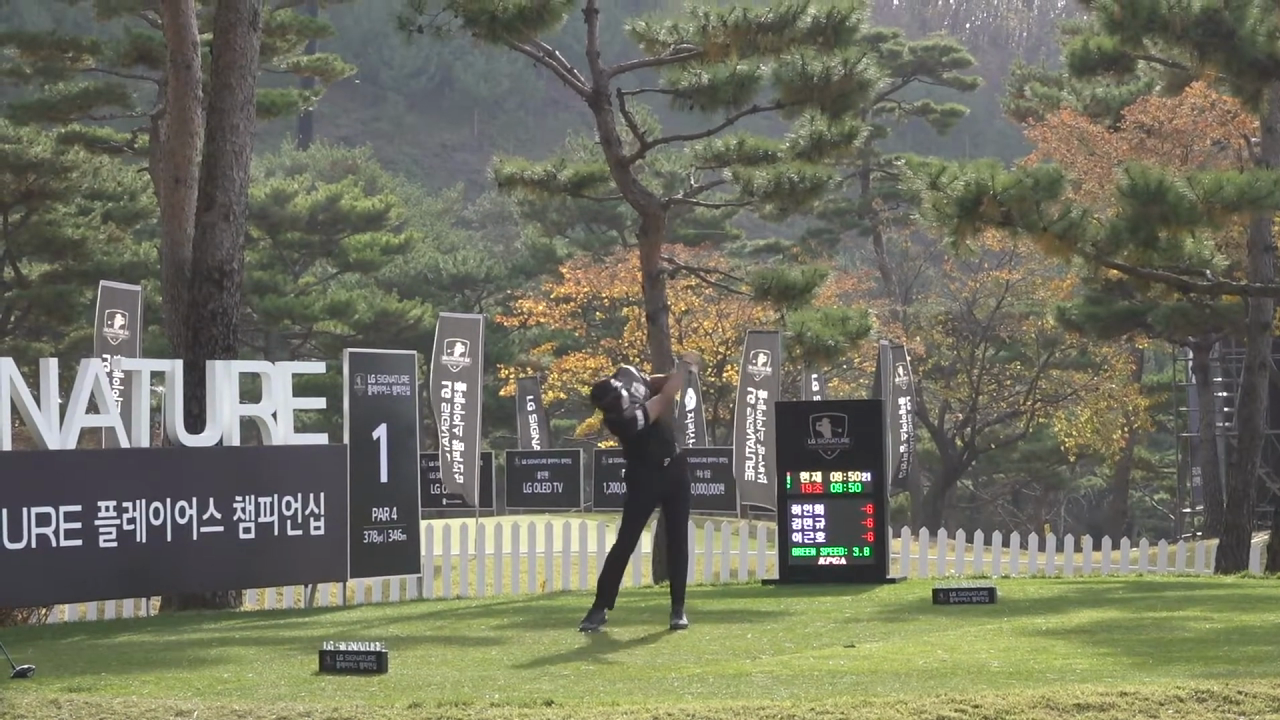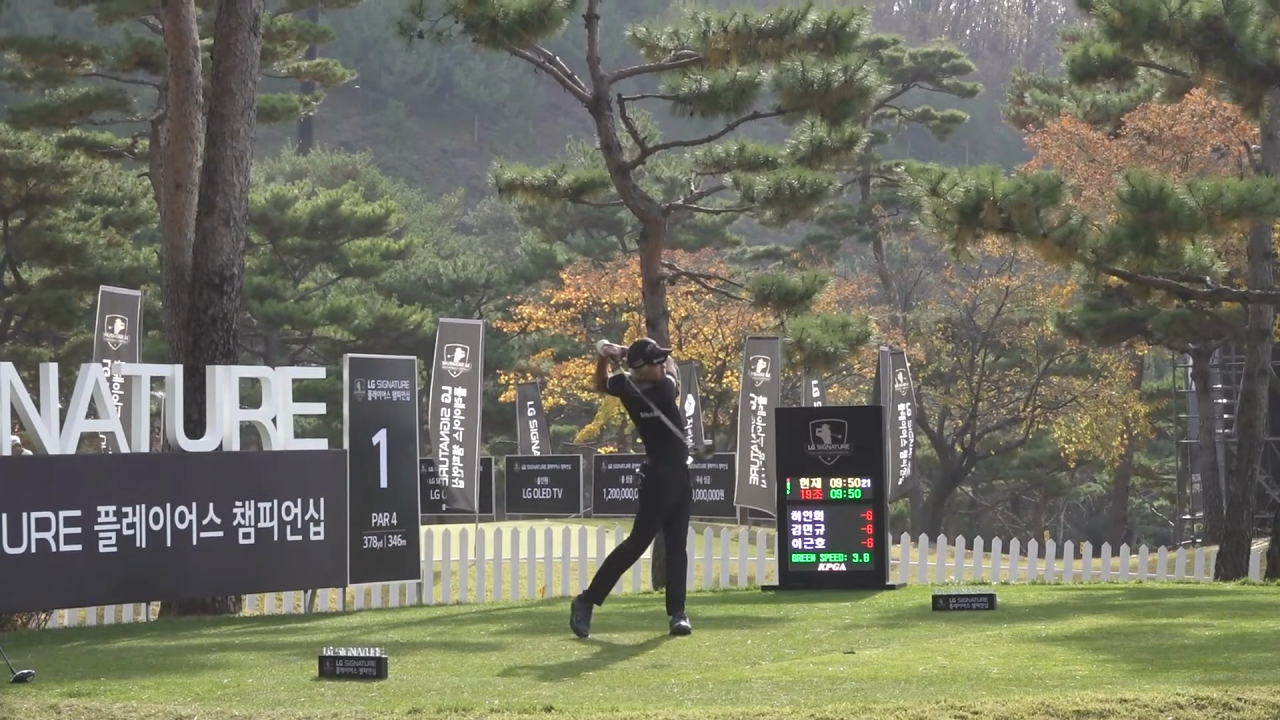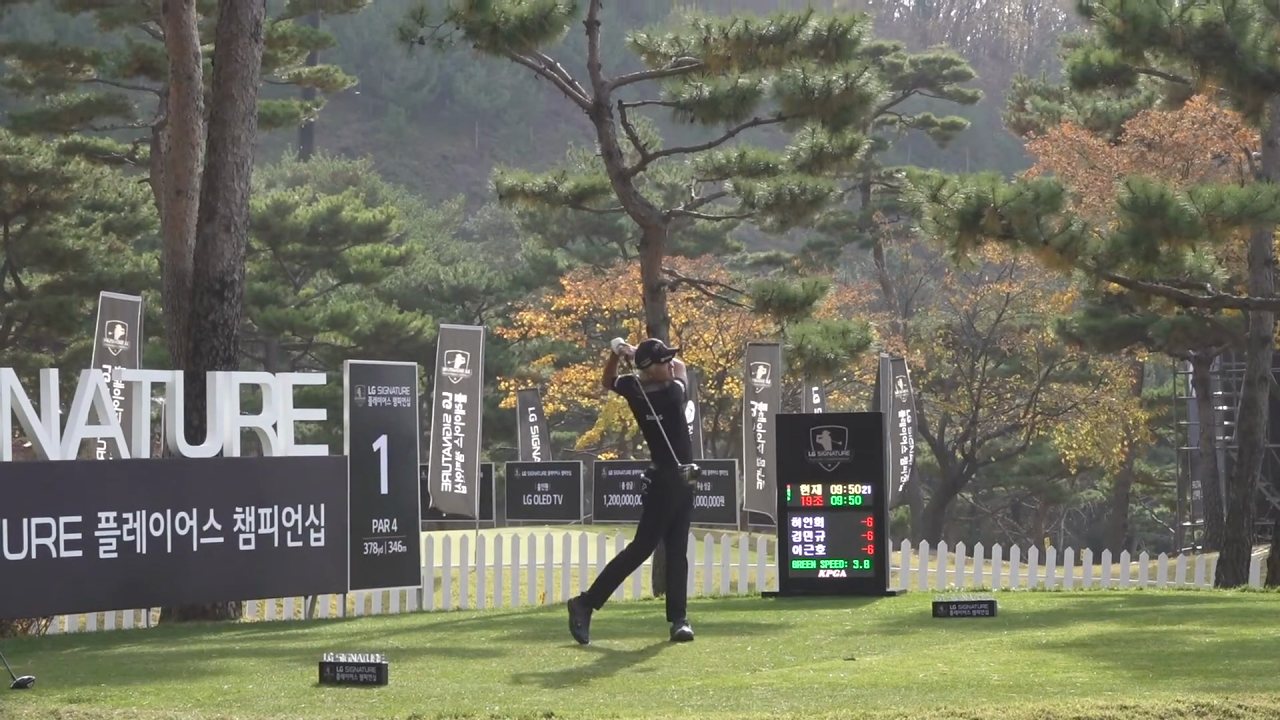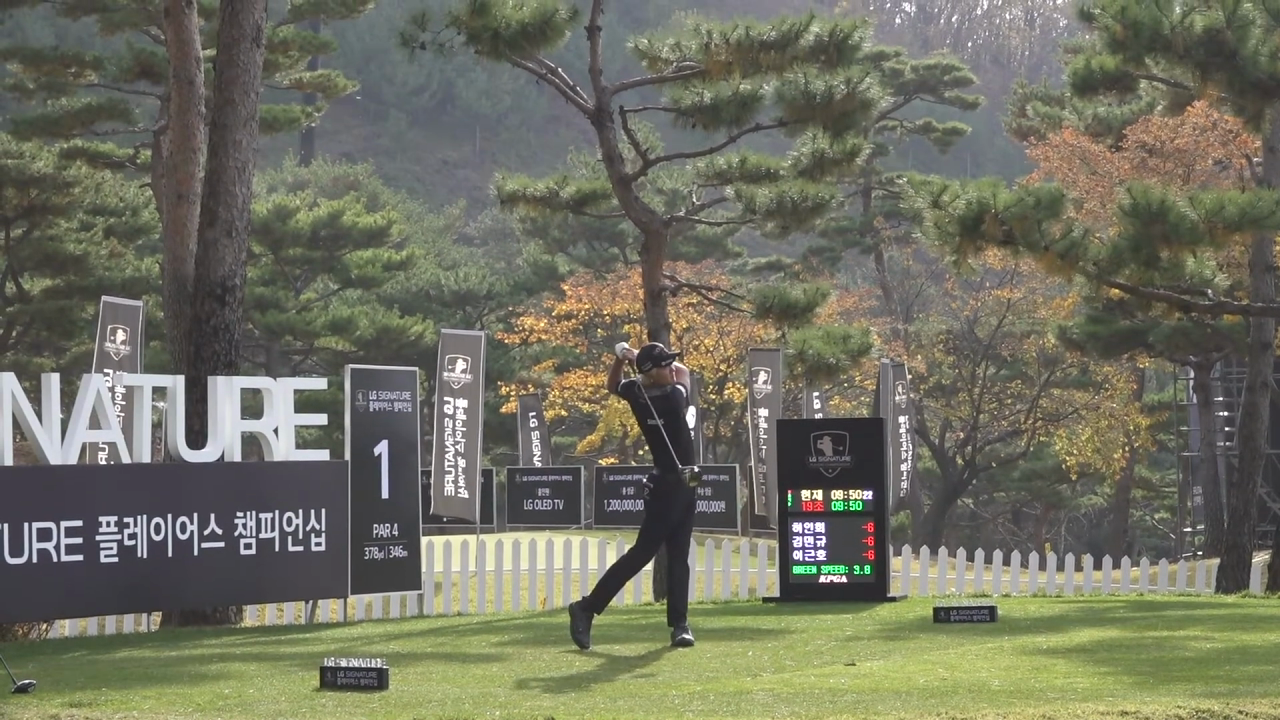
dt=0.3s
person 1, frame 1
left shoulder: (625, 377)
right shoulder: (623, 420)
left elbow: (659, 385)
right elbow: (665, 400)
left wrist: (677, 371)
right wrist: (683, 367)
left hip: (673, 466)
right hip: (644, 476)
left knee: (677, 538)
right knee: (626, 542)
left ankle: (679, 607)
right ankle: (600, 607)
person 1, frame 2
left shoulder: (624, 385)
right shoulder: (664, 390)
left elbow: (599, 385)
right elbow: (671, 366)
left wrist: (604, 356)
right wrist: (622, 352)
left hip: (677, 473)
right hip: (660, 476)
left knee: (677, 545)
right knee: (637, 542)
left ankle: (677, 612)
right ankle: (587, 600)
person 1, frame 3
left shoulder: (633, 387)
right shoulder: (671, 393)
left elbow: (607, 381)
right elbow: (683, 368)
left wrist: (616, 354)
right wrist: (637, 354)
left hip: (677, 480)
right hip: (665, 481)
left knee: (677, 552)
right knee: (641, 548)
left ankle: (678, 619)
right ankle: (585, 602)
person 1, frame 4
left shoulder: (636, 392)
right shoulder: (672, 398)
left elbow: (612, 384)
right elbow: (685, 372)
left wrist: (622, 358)
right wrist: (640, 358)
left hip: (680, 484)
right hip: (669, 486)
left knee: (679, 557)
right knee: (642, 552)
left ankle: (679, 624)
right ankle: (586, 607)
